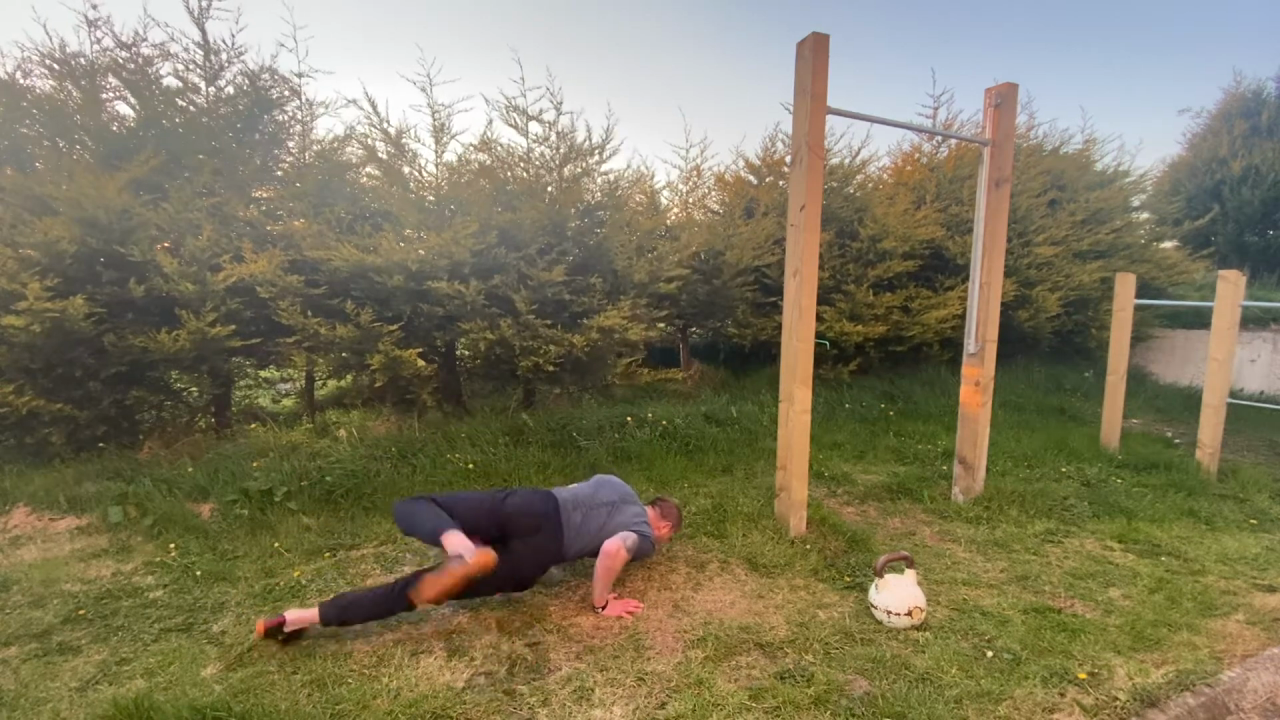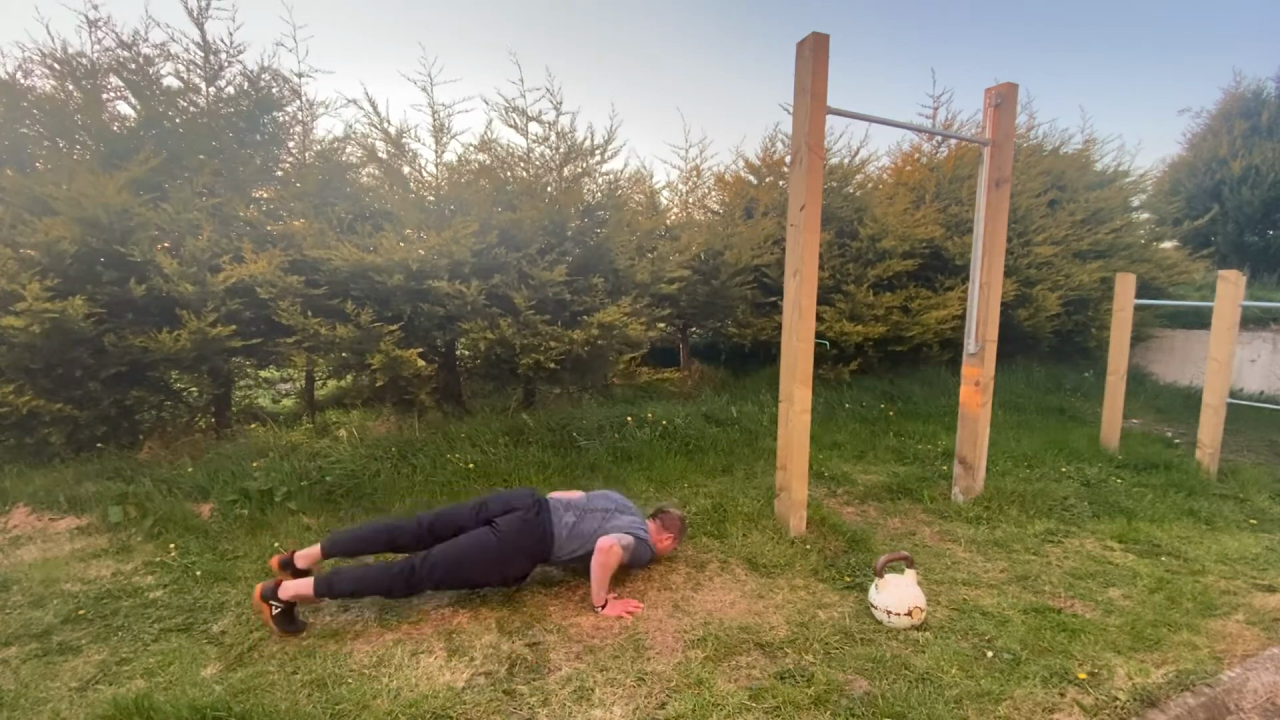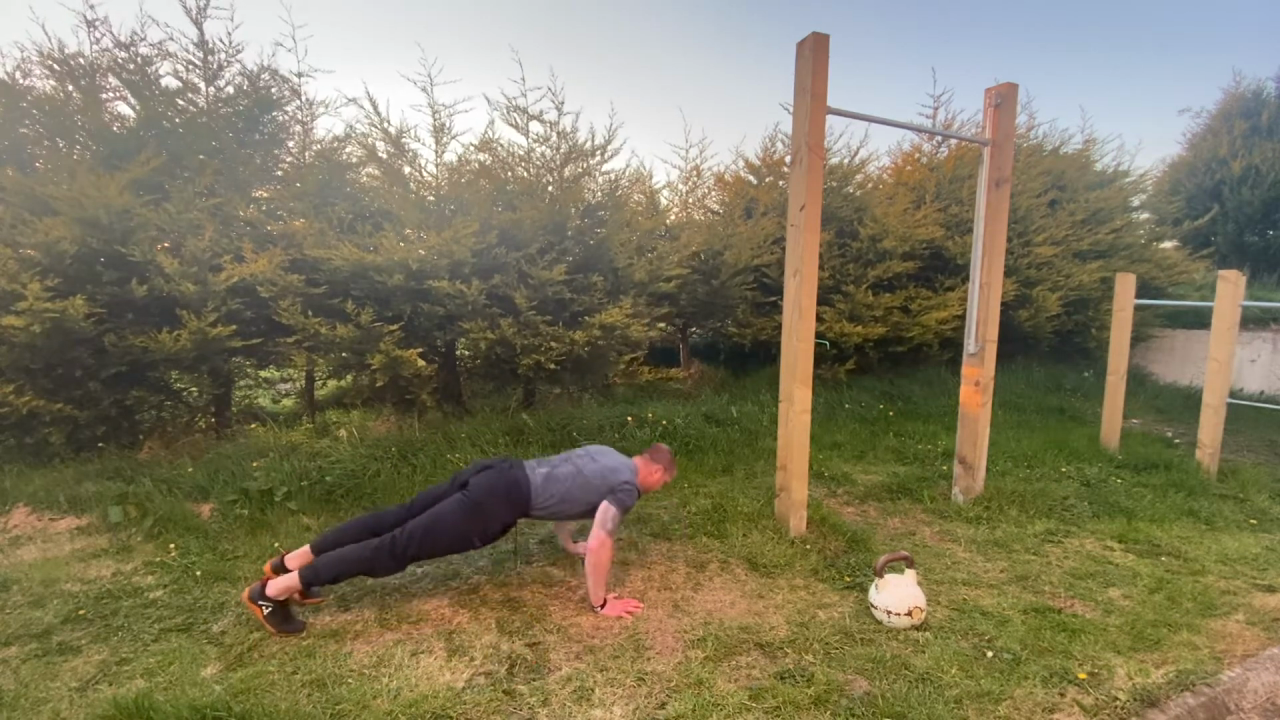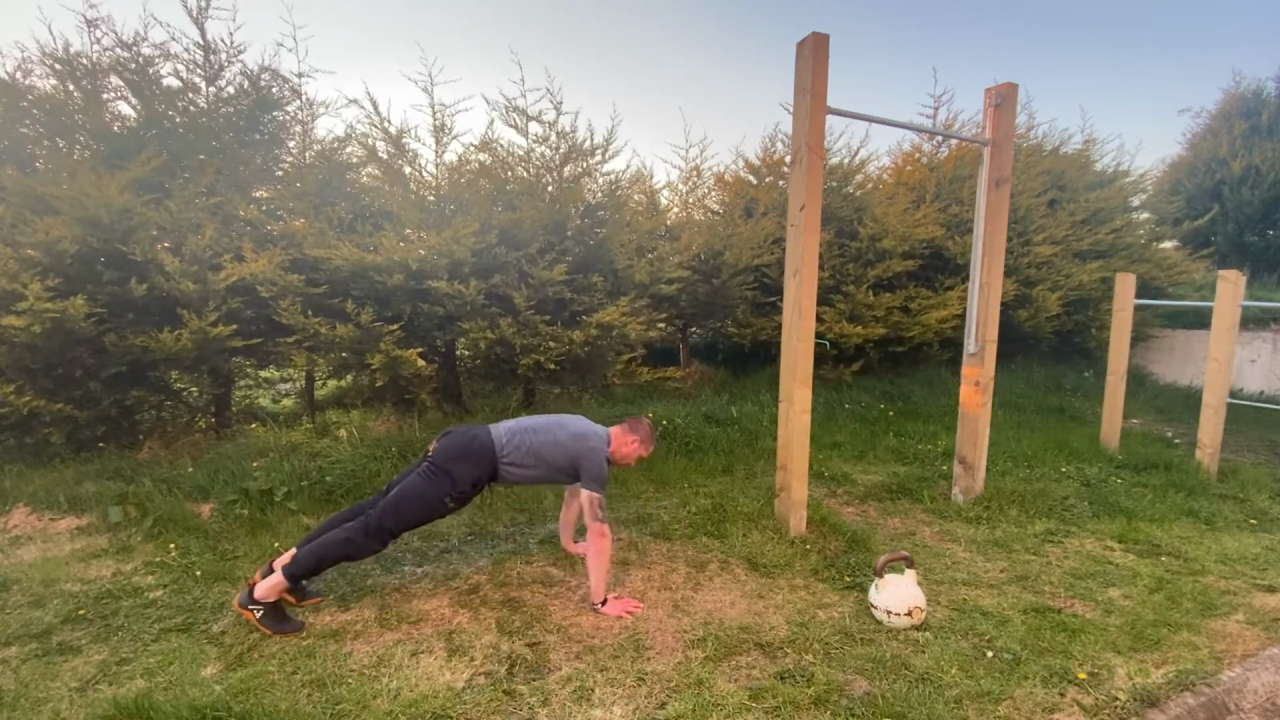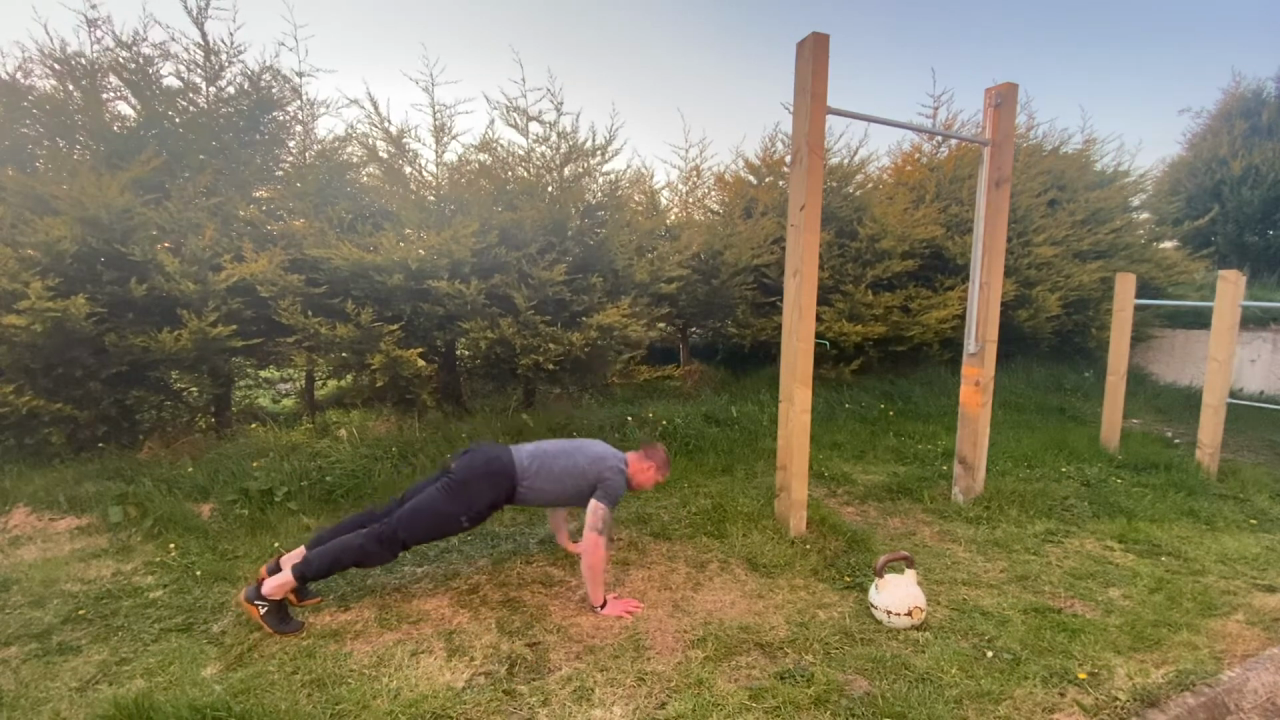
dt=0.5s
person 1, frame 1
left shoulder: (613, 483)
right shoulder: (645, 538)
right elbow: (612, 550)
right wrist: (601, 603)
left hip: (532, 506)
right hip: (535, 548)
right knee: (415, 586)
person 1, frame 2
left shoulder: (621, 502)
right shoulder: (642, 547)
right elbow: (606, 548)
right wrist: (600, 603)
left hip: (524, 504)
right hip: (522, 542)
left knee: (413, 532)
right knee: (414, 574)
left ankle: (299, 559)
right ankle: (283, 591)
person 1, frame 3
left shoulder: (607, 453)
right shoulder: (627, 487)
right elbow: (599, 544)
left wrist: (569, 543)
right wrist: (600, 602)
left hip: (499, 472)
right hip: (499, 502)
left knee: (395, 519)
right knee: (397, 547)
left ankle: (290, 561)
right ankle: (273, 590)
person 1, frame 4
left shoulder: (589, 434)
right shoulder: (596, 455)
left elbow: (572, 490)
right elbow: (599, 530)
left wrist: (568, 542)
right wrist: (601, 600)
left hip: (466, 442)
right hip: (469, 463)
left knee: (377, 507)
right knee: (377, 527)
left ankle: (280, 567)
right ankle: (263, 593)
person 1, frame 5
left shoulder: (600, 455)
right shoulder: (614, 477)
right elbow: (595, 541)
left wrist: (564, 541)
right wrist: (600, 602)
left hip: (486, 459)
right hip: (489, 482)
left knee: (389, 514)
right knee: (390, 535)
left ankle: (285, 564)
right ankle: (271, 590)
